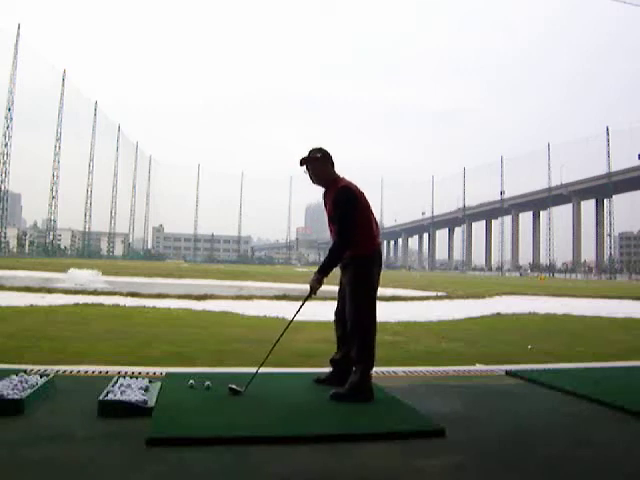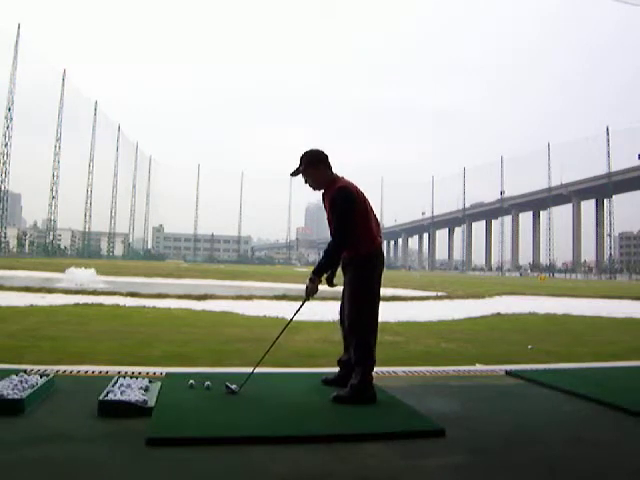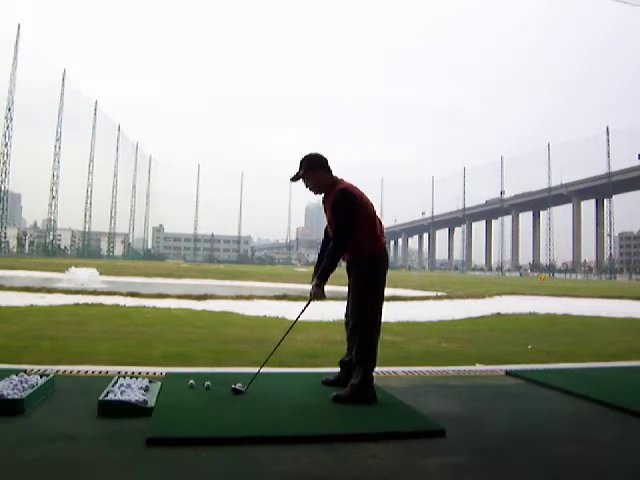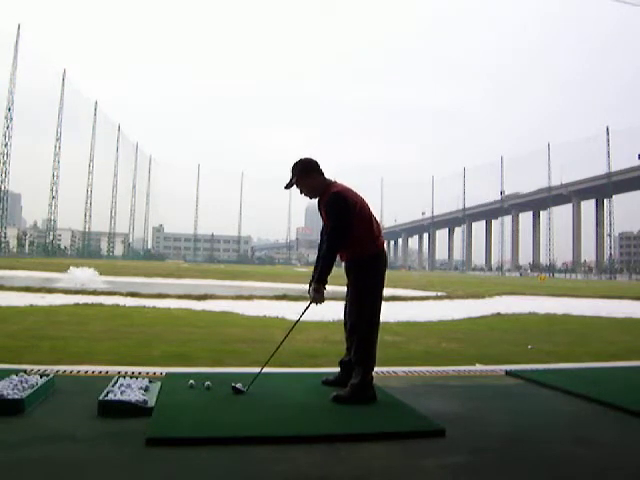
dt=1s
person 1, frame 1
left shoulder: (344, 193)
right shoulder: (332, 193)
left elbow: (343, 239)
left wrist: (321, 273)
right wrist: (325, 271)
left hip: (363, 260)
right hip: (352, 260)
left knee: (360, 320)
right knee: (343, 317)
left ankle: (361, 383)
right ankle: (342, 370)
person 1, frame 2
left shoulder: (341, 194)
right shoulder: (334, 192)
left elbow: (339, 240)
left wrist: (316, 274)
right wrist: (331, 268)
left hip: (365, 260)
right hip: (357, 259)
left knee: (360, 321)
right knee: (349, 318)
left ankle: (362, 385)
right ankle: (349, 370)
person 1, frame 3
left shoulder: (343, 196)
right shoulder: (332, 196)
left elbow: (340, 243)
right elbow: (330, 238)
left wrist: (321, 279)
right wrist: (317, 273)
left hip: (369, 261)
right hip: (360, 260)
left knee: (363, 322)
right knee: (354, 319)
left ankle: (363, 385)
right ankle: (349, 372)
person 1, frame 4
left shoulder: (336, 198)
right shoulder: (329, 198)
left elbow: (332, 244)
right elbow: (326, 241)
left wrist: (320, 282)
right wrist: (316, 279)
left hip: (368, 262)
right hip: (360, 261)
left knee: (362, 322)
right knee: (353, 319)
left ankle: (362, 385)
right ankle: (349, 372)
